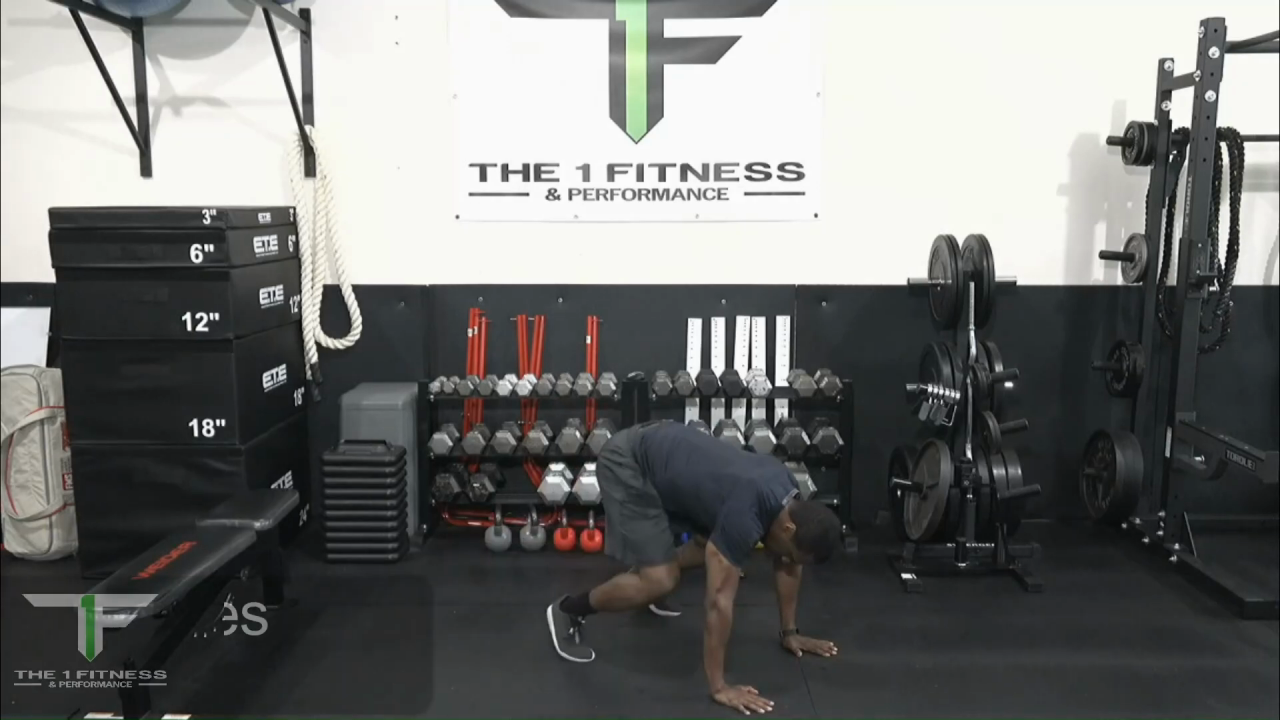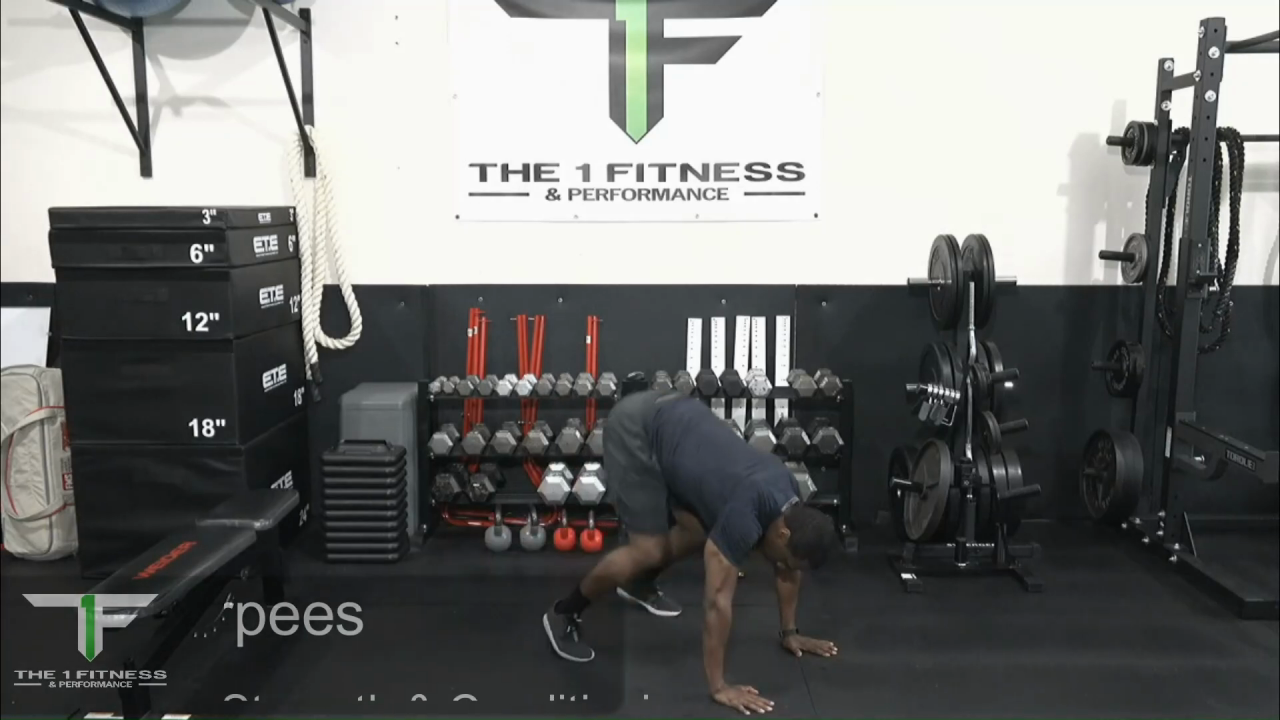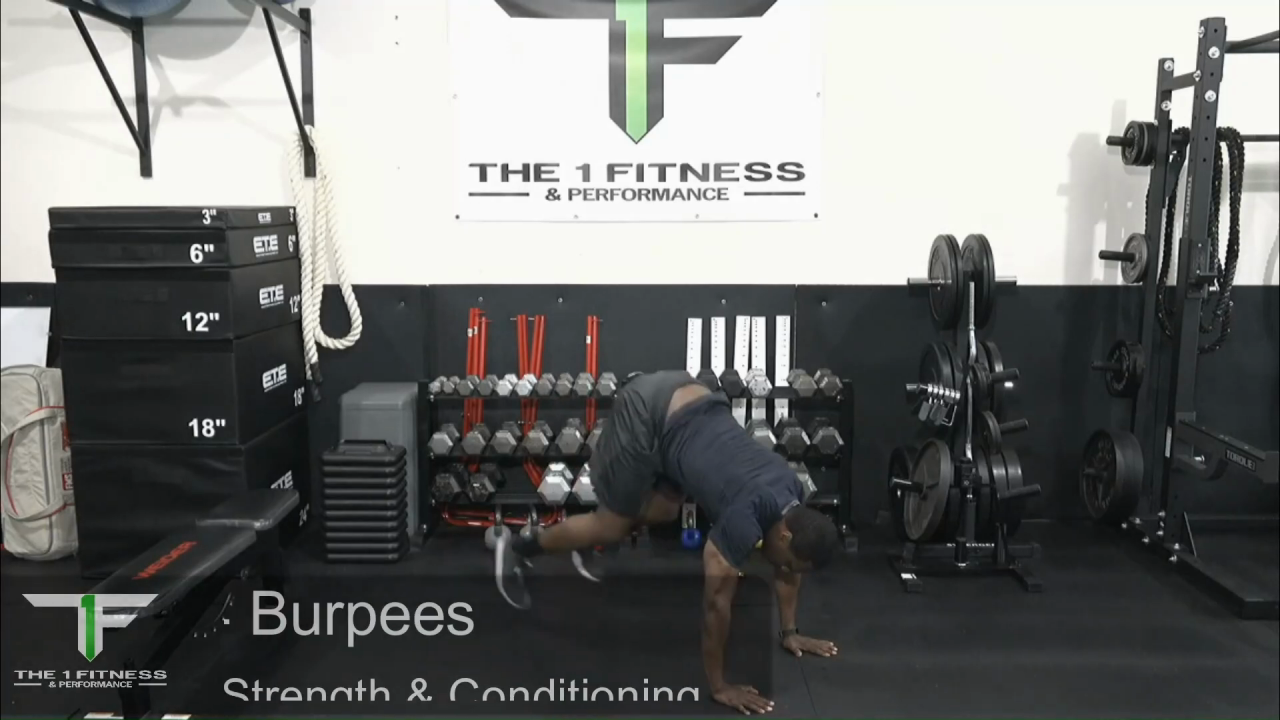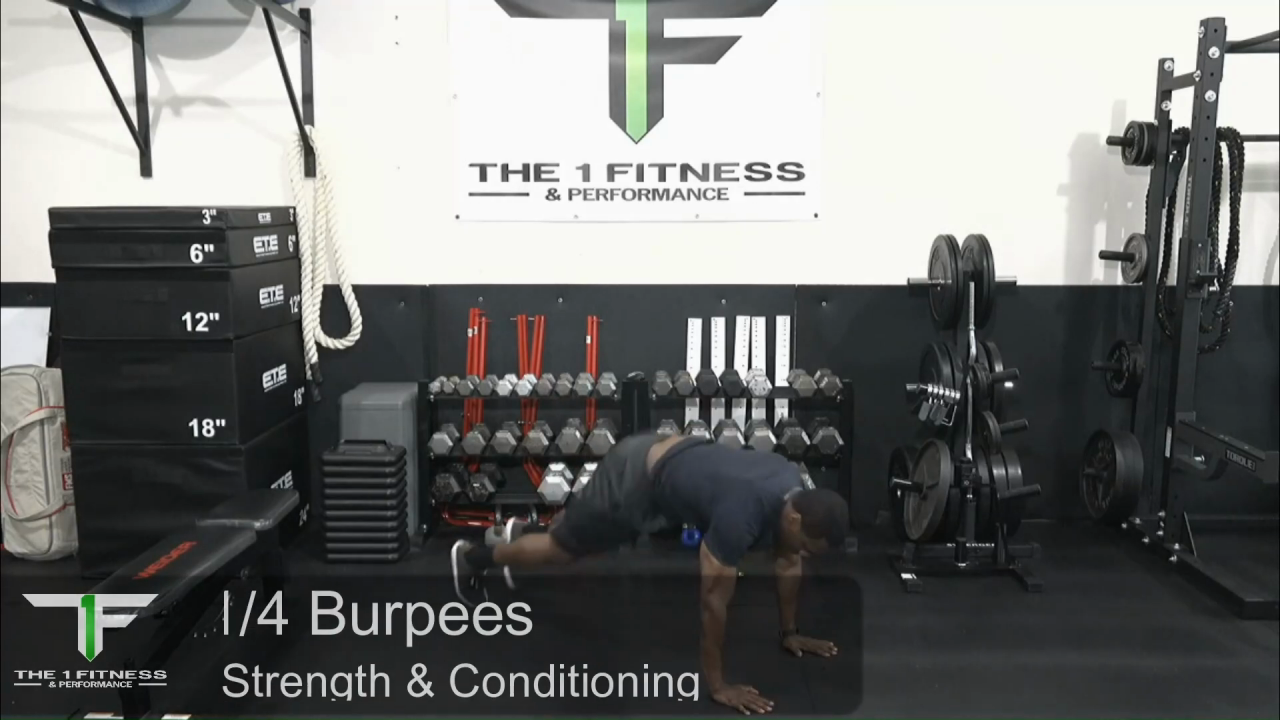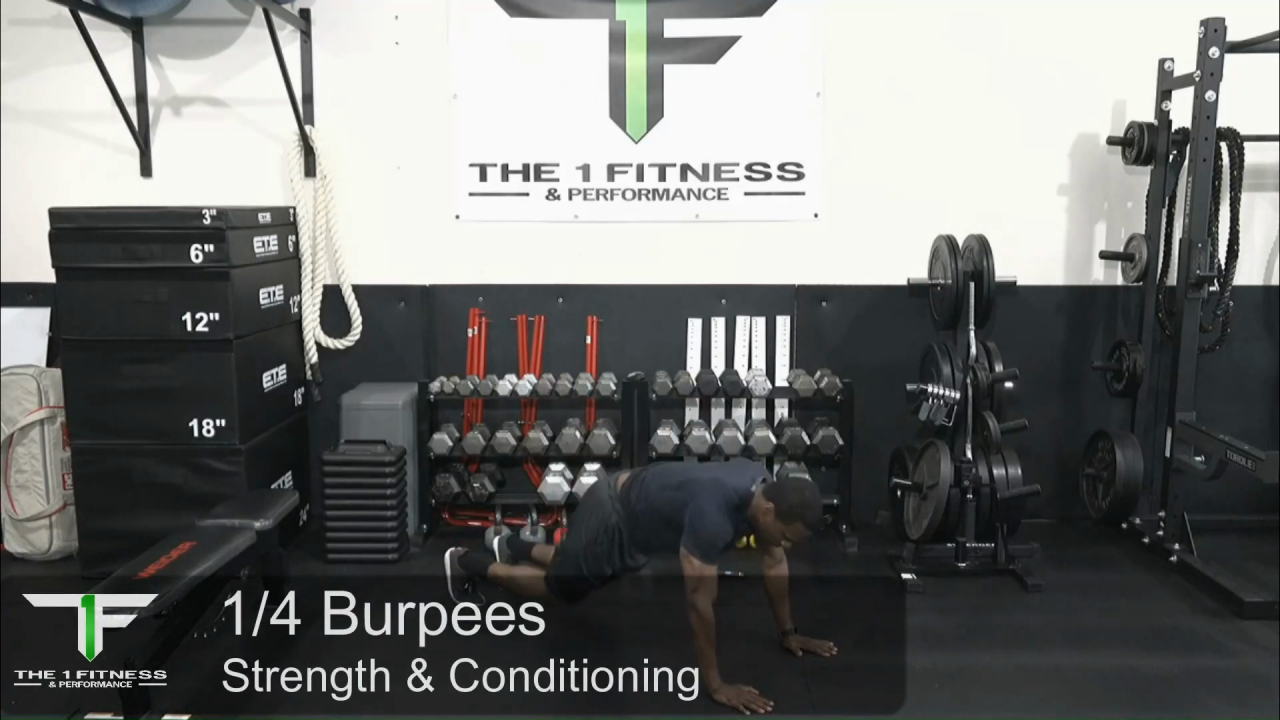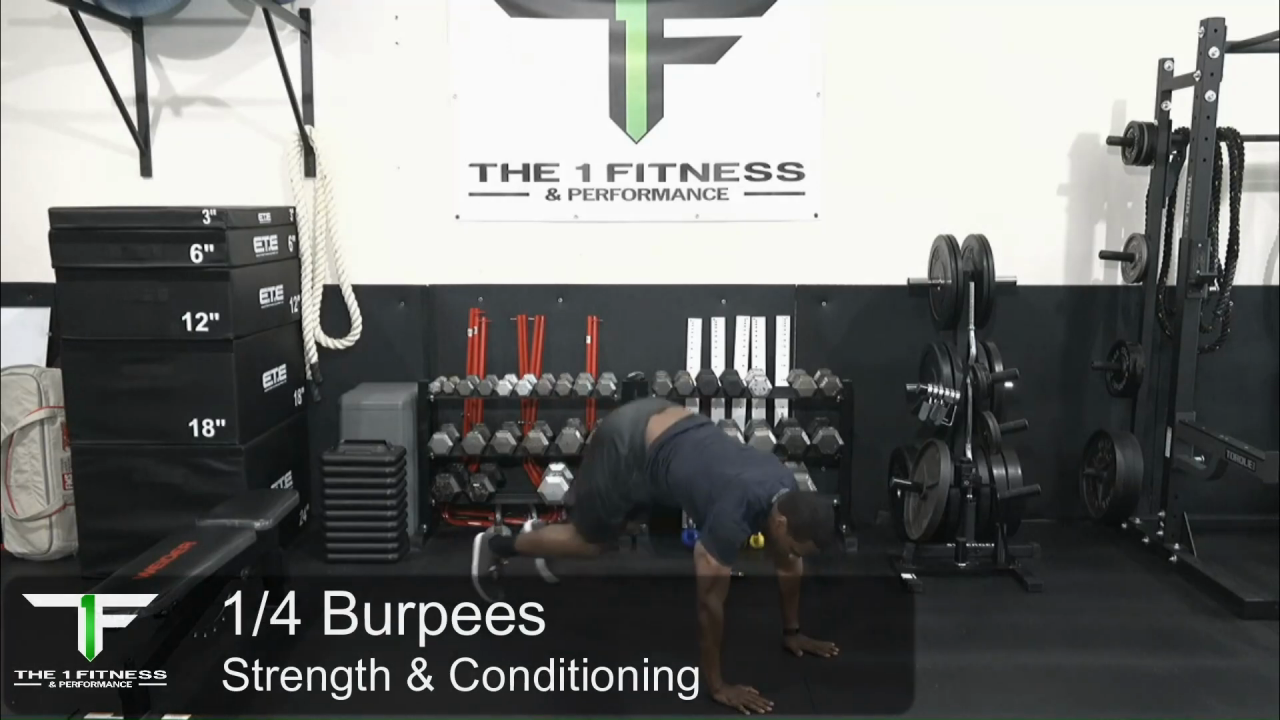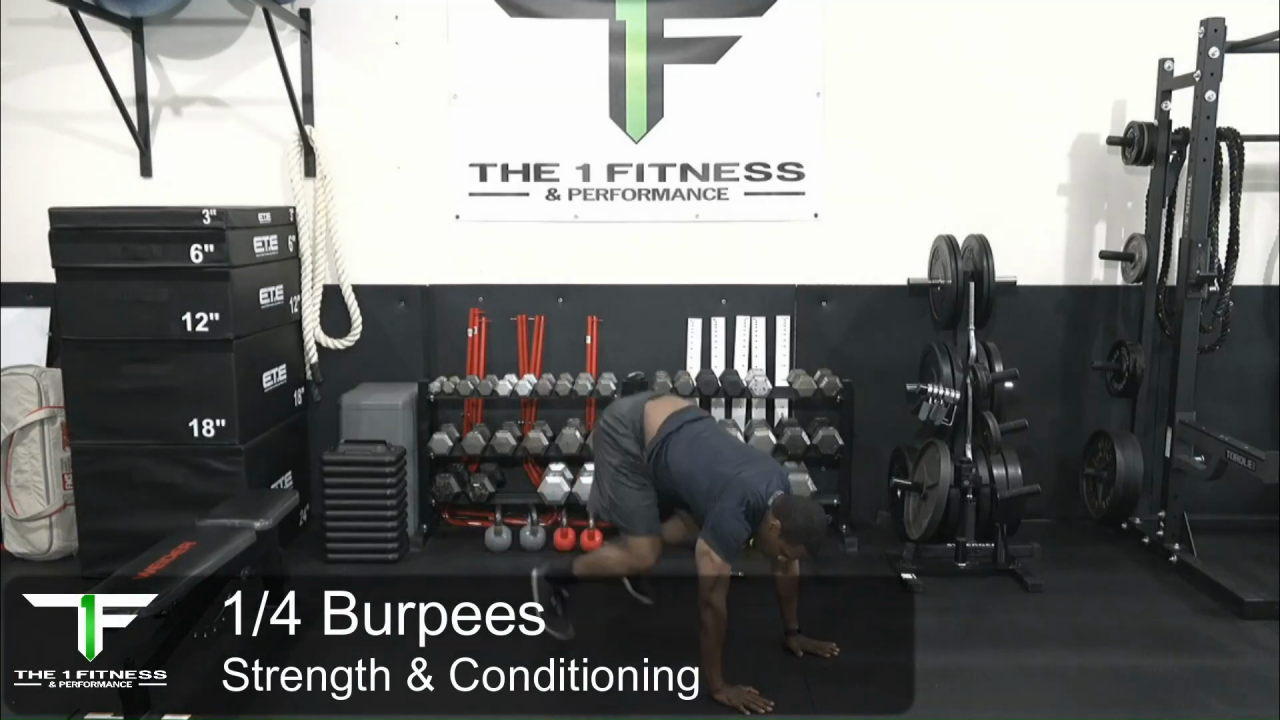
dt=0.2s
person 1, frame 1
left shoulder: (788, 497)
right shoulder: (745, 514)
left elbow: (787, 567)
right elbow: (720, 600)
left wrist: (790, 632)
right wrist: (719, 687)
left hip: (663, 446)
right hip: (630, 460)
left knee: (716, 546)
right knee: (660, 580)
left ankle: (645, 569)
right ankle: (569, 612)
person 1, frame 2
left shoulder: (789, 504)
right shoulder: (745, 515)
left elbow: (786, 571)
right elbow: (719, 600)
left wrist: (789, 633)
right wrist: (719, 687)
left hip: (670, 417)
right hip: (637, 426)
left knee: (697, 531)
right knee: (648, 551)
left ankle: (638, 584)
right ankle: (565, 612)
person 1, frame 3
left shoulder: (790, 495)
right shoulder: (747, 517)
left elbow: (786, 572)
right elbow: (717, 600)
left wrist: (789, 633)
right wrist: (718, 685)
left hip: (678, 397)
right hip: (647, 412)
left knee: (661, 511)
right knee: (611, 526)
left ankle: (584, 545)
right ankle: (519, 549)
person 1, frame 4
left shoulder: (792, 490)
right shoulder: (742, 515)
left elbow: (787, 563)
right elbow: (713, 602)
left wrist: (789, 632)
right wrist: (718, 686)
left hip: (661, 453)
right hip: (634, 476)
left knee: (595, 535)
right knee: (566, 548)
left ankle: (522, 531)
right ankle: (472, 557)
person 1, frame 5
left shoulder: (766, 487)
right shoulder: (714, 515)
left elbow: (774, 562)
right elbow: (700, 602)
left wrist: (789, 632)
right wrist: (716, 685)
left hip: (634, 500)
right hip: (613, 513)
left knee: (578, 563)
right knee: (560, 589)
left ankle: (515, 548)
right ankle: (466, 563)
person 1, frame 6
left shoulder: (785, 493)
right shoulder: (733, 514)
left elbow: (789, 564)
right elbow: (710, 599)
left wrist: (793, 632)
right wrist: (716, 686)
left hip: (659, 419)
right hip: (628, 439)
left knee: (606, 531)
right knee: (590, 541)
left ankle: (540, 532)
right ankle: (496, 545)
person 1, frame 7
left shoulder: (778, 490)
right shoulder: (733, 513)
left elbow: (786, 567)
right elbow: (713, 599)
left wrist: (793, 632)
right wrist: (718, 686)
right hip: (628, 428)
left knee: (697, 526)
right knee: (642, 557)
left ankle: (625, 536)
right ankle: (553, 579)
